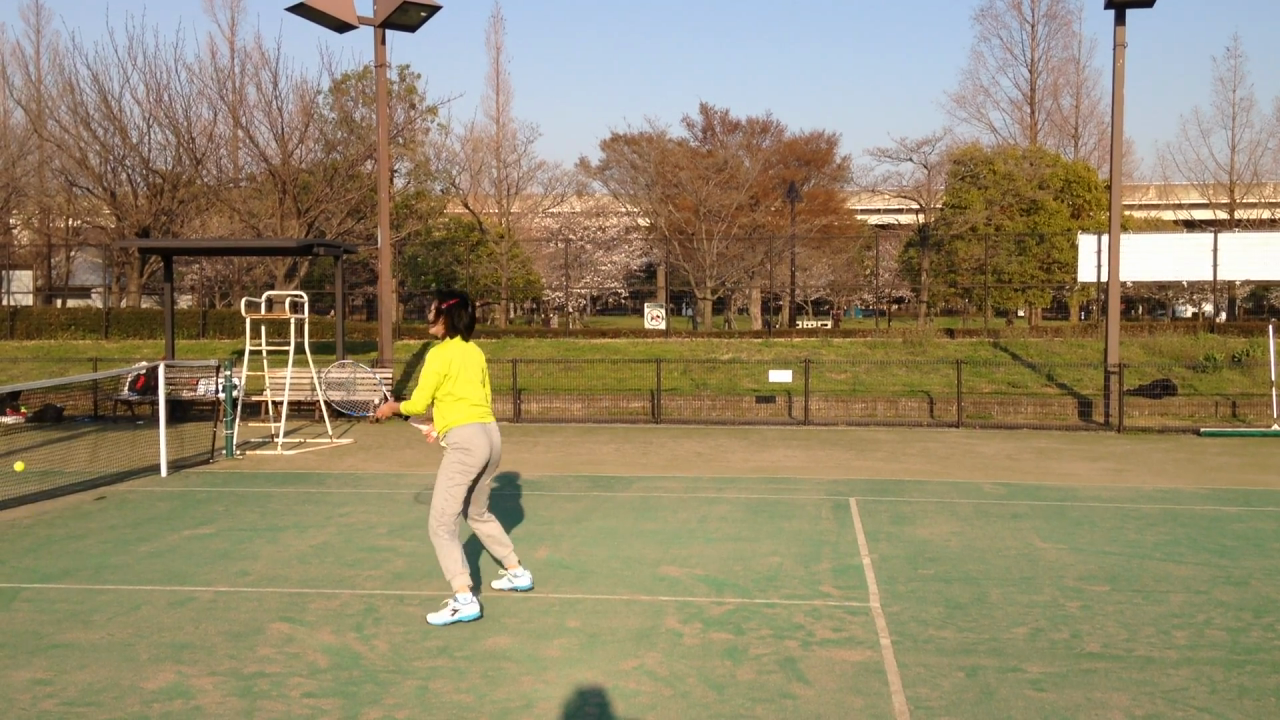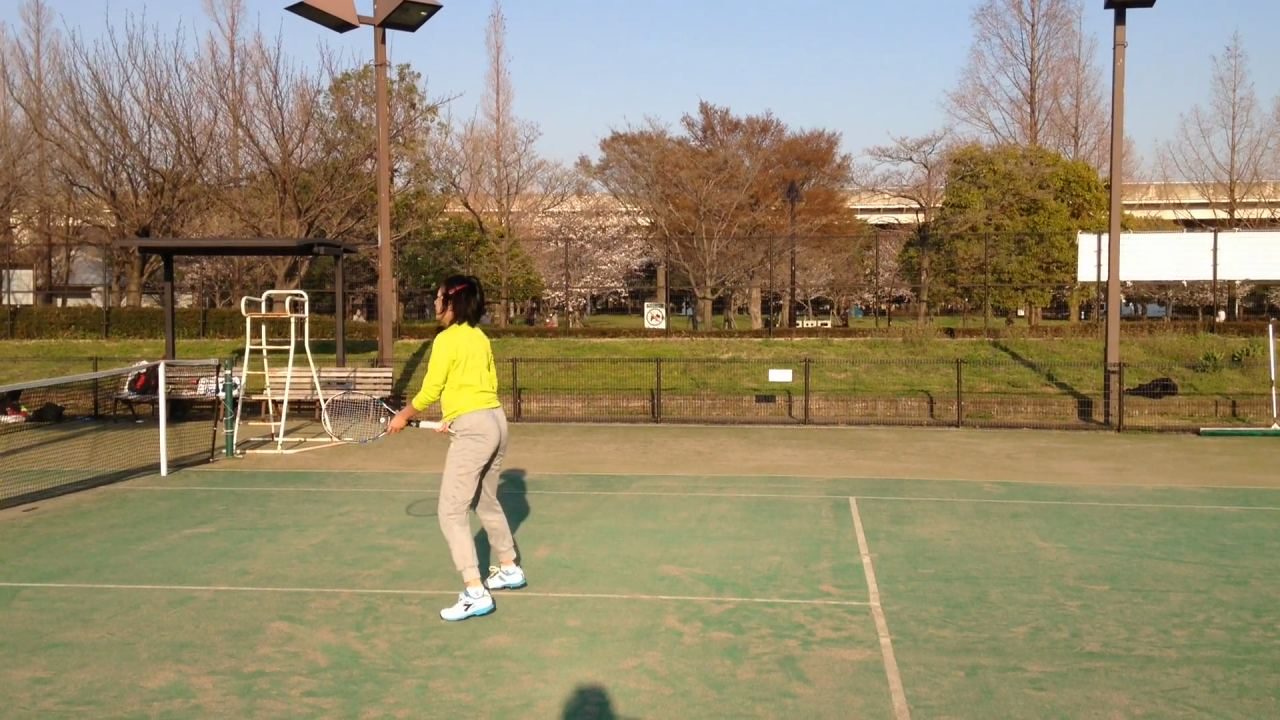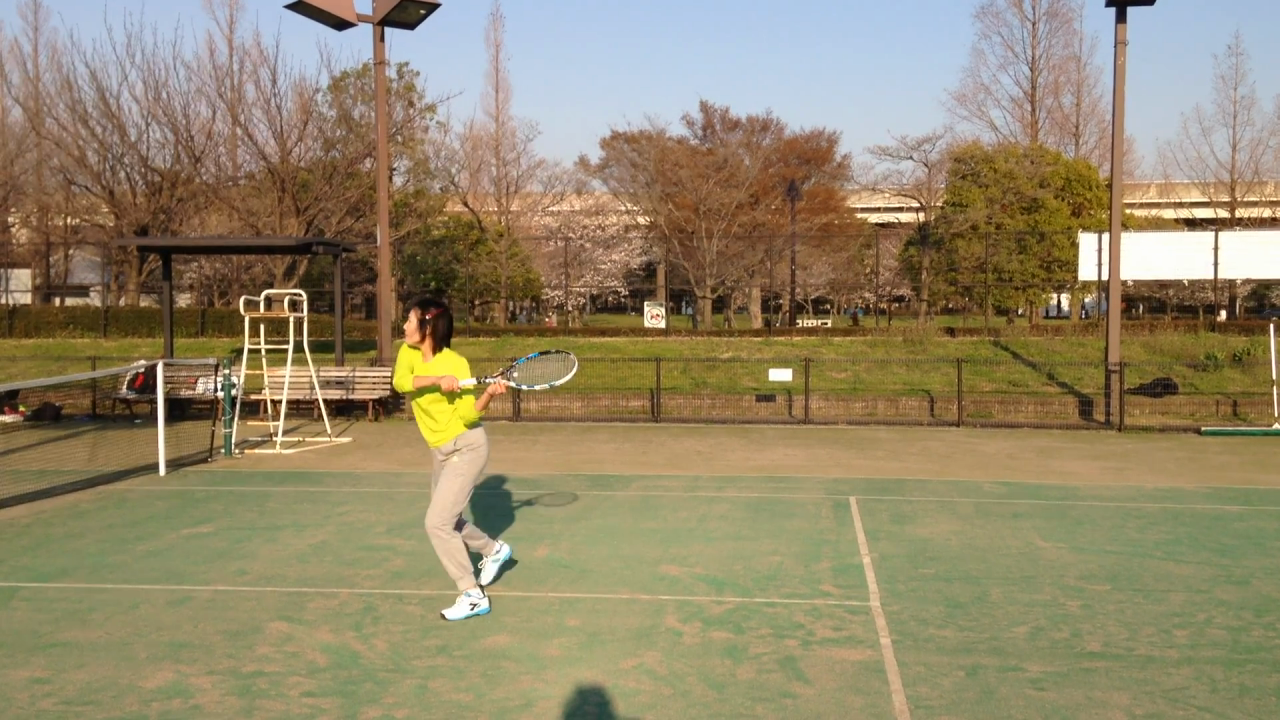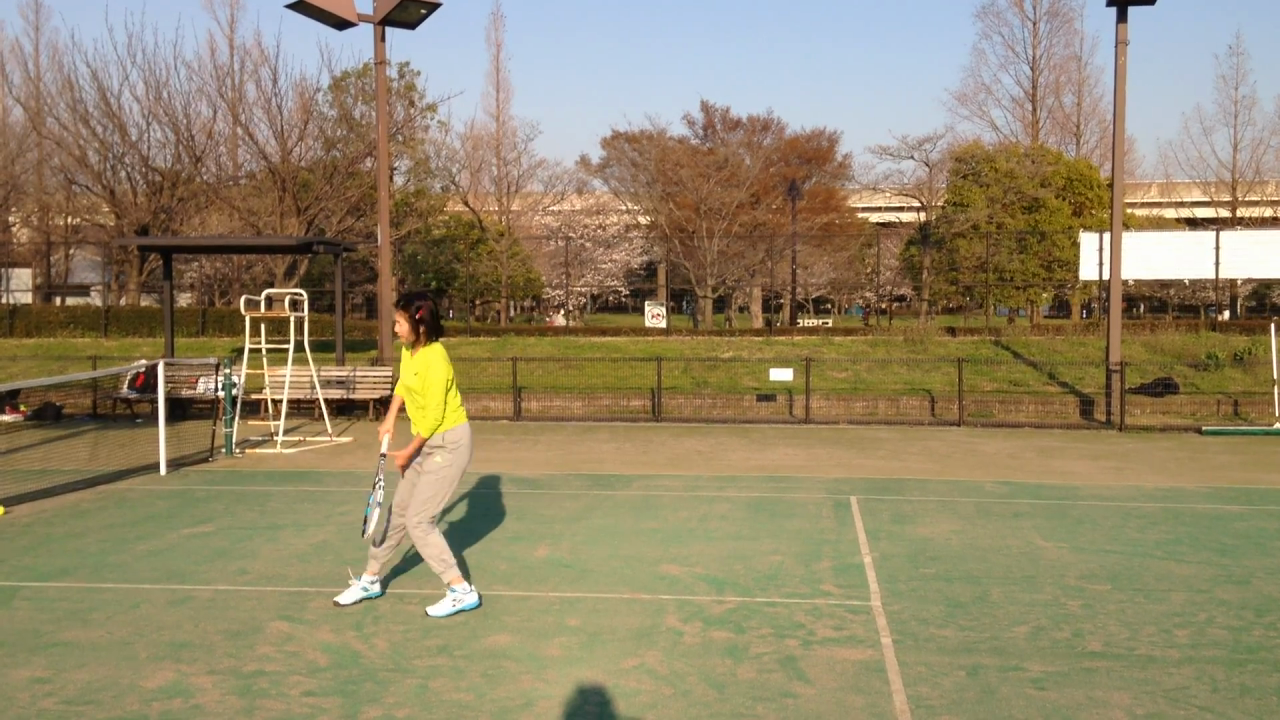
dt=0.5s
person 1, frame 1
left shoulder: (439, 354)
right shoulder: (475, 352)
left elbow: (418, 404)
left wrist: (392, 408)
right wrist: (444, 424)
left hip: (465, 443)
right hip: (489, 435)
left knee: (440, 524)
right knee: (477, 513)
left ankle: (464, 600)
right ankle: (517, 571)
person 1, frame 2
left shoulder: (446, 340)
right shoulder: (479, 337)
left elbow: (429, 393)
left wrist: (404, 416)
left hip: (473, 430)
right hip: (495, 421)
left knee: (452, 513)
right knee: (487, 501)
left ankle: (475, 593)
right ankle: (509, 568)
person 1, frame 3
left shoulder: (457, 363)
right shoulder: (408, 351)
left elbow: (469, 418)
right elbow: (402, 383)
left wrist: (487, 396)
right wrist: (435, 381)
left hip: (467, 447)
right hip: (440, 450)
left knee: (437, 525)
right knee: (448, 521)
left ankle: (472, 595)
right ankle: (493, 549)
person 1, frame 4
left shoulder: (435, 361)
right shoulder: (409, 347)
left elbow: (434, 418)
right elbow: (404, 385)
left wrist: (407, 453)
right wrist: (389, 419)
left hip: (449, 443)
right hip: (425, 442)
left knee: (419, 522)
right knee: (399, 513)
left ankle: (461, 590)
right ankle: (370, 579)
